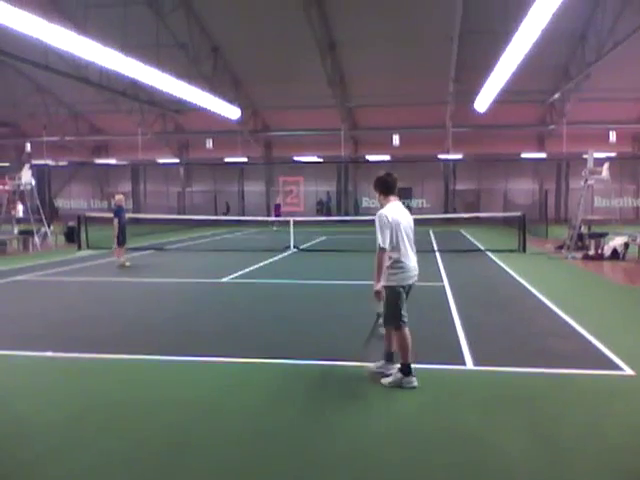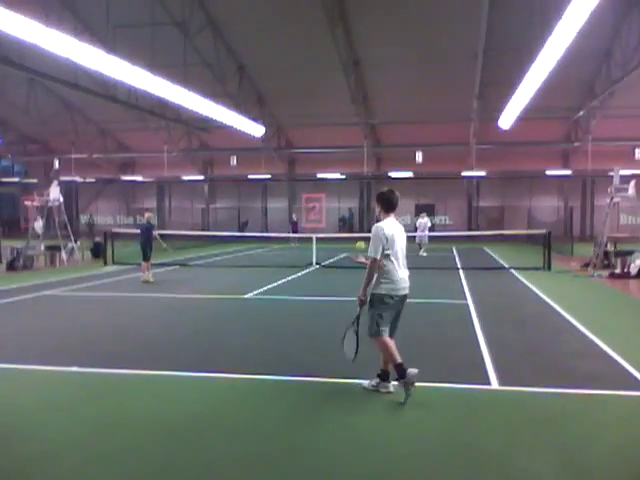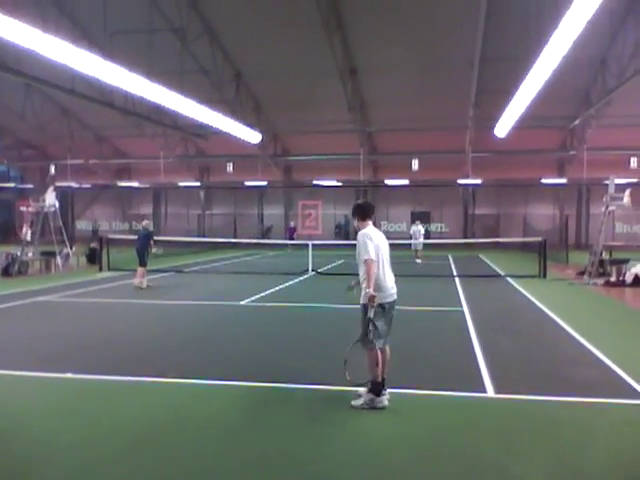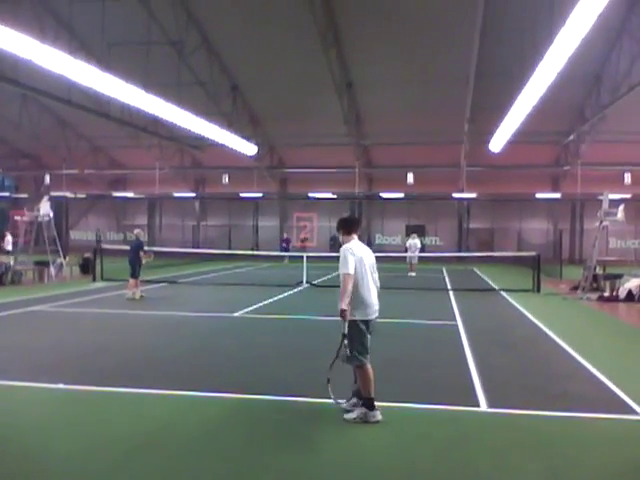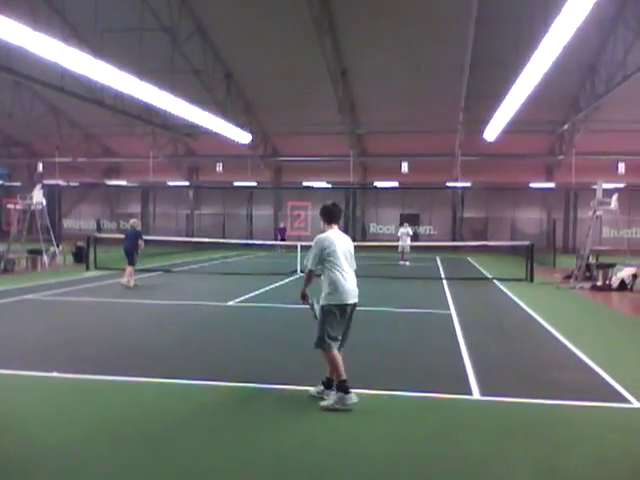
dt=0.7s
person 1, frame 1
left shoulder: (383, 215)
right shoulder: (404, 211)
left elbow: (383, 251)
left wrist: (378, 281)
left hip: (395, 275)
right hip: (409, 271)
left knee: (398, 324)
right knee: (393, 321)
left ankle: (407, 374)
right ankle: (389, 362)
person 1, frame 2
left shoulder: (379, 228)
right shoulder: (399, 228)
left elbow: (374, 262)
left wrist: (364, 290)
right wrist: (369, 257)
left hip: (386, 288)
right hip: (401, 286)
left knee: (378, 333)
right knee: (387, 333)
left ankle: (403, 372)
right ankle: (384, 378)
person 1, frame 3
left shoulder: (364, 234)
right shoulder: (378, 234)
left elbow: (370, 262)
left wrist: (370, 288)
left hip: (375, 295)
right hip: (388, 293)
left knee: (371, 343)
right knee: (382, 341)
left ankle: (376, 394)
right ankle: (381, 387)
person 1, frame 4
left shoulder: (348, 249)
right shoulder: (366, 250)
left elbow: (347, 277)
left wrist: (343, 303)
left hip: (358, 310)
right hip: (370, 308)
left knee: (360, 359)
right knee: (356, 356)
left ankle: (369, 409)
right ankle: (360, 398)
person 1, frame 5
left shoulder: (322, 239)
right shoulder: (347, 240)
left elbow: (311, 270)
left wrist: (303, 290)
left hip: (334, 296)
right hip: (351, 295)
left knee: (327, 344)
right knee: (336, 344)
left ankle: (344, 391)
right ankle: (329, 386)
